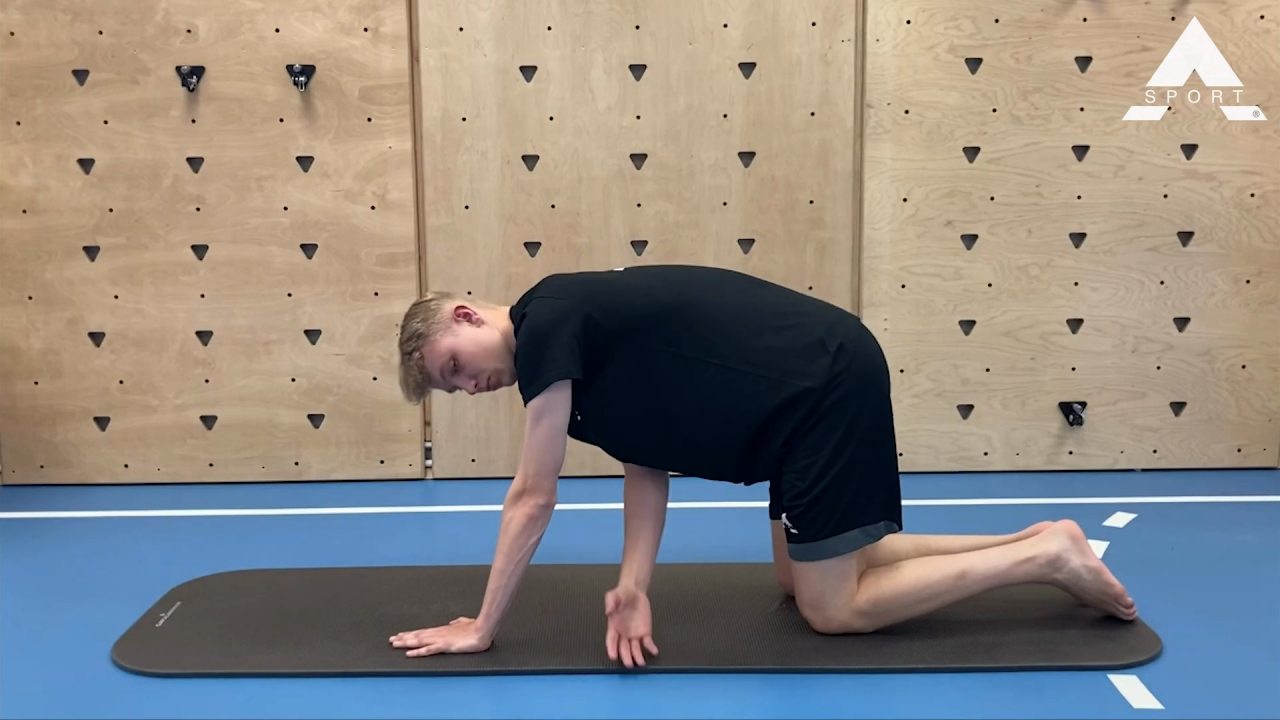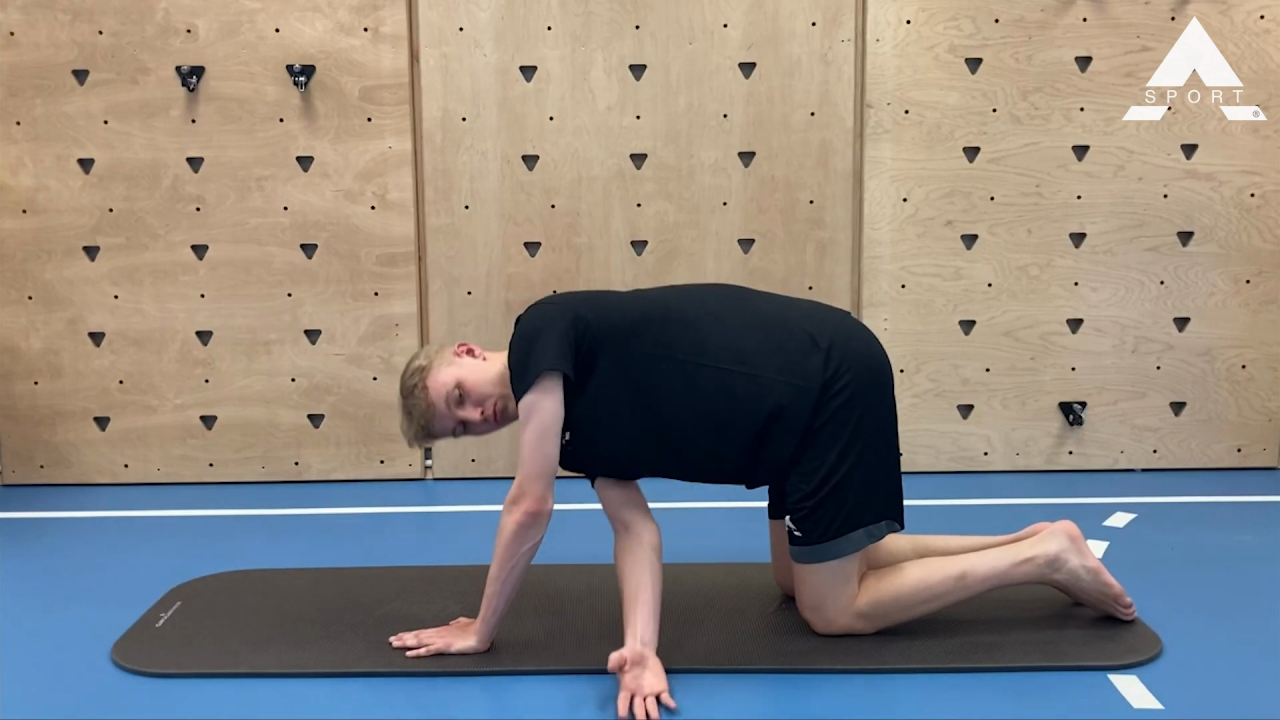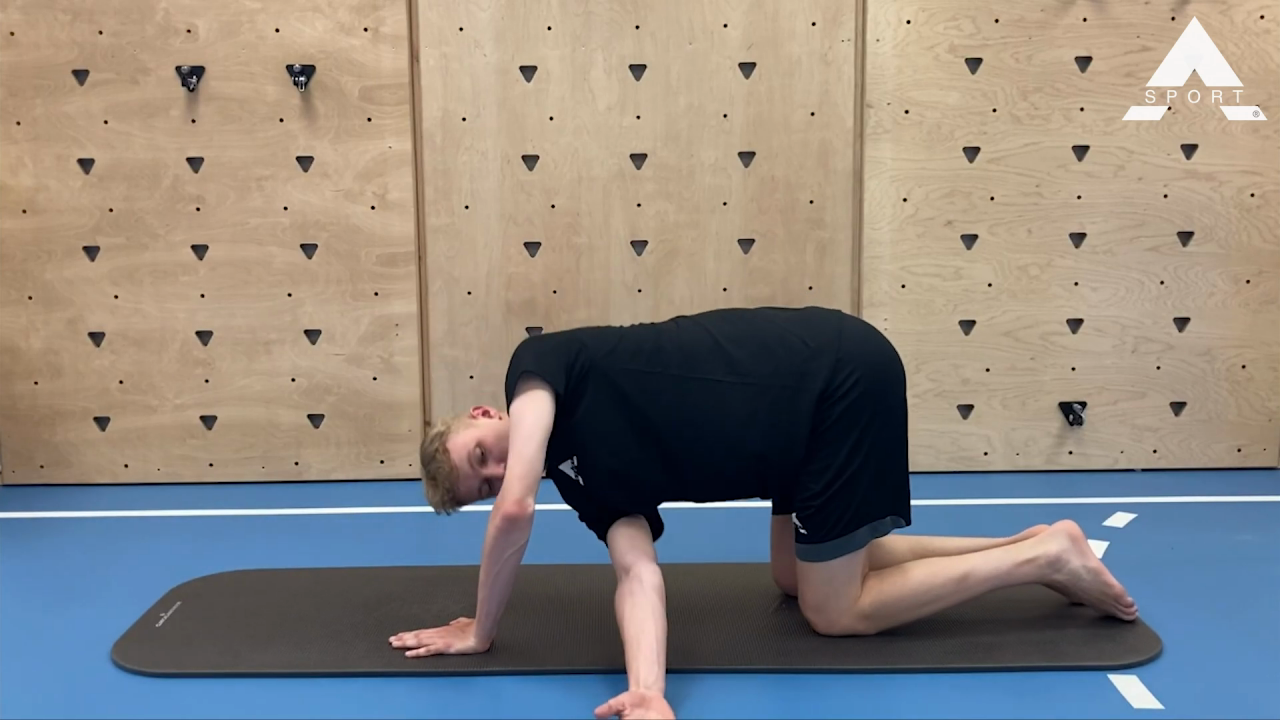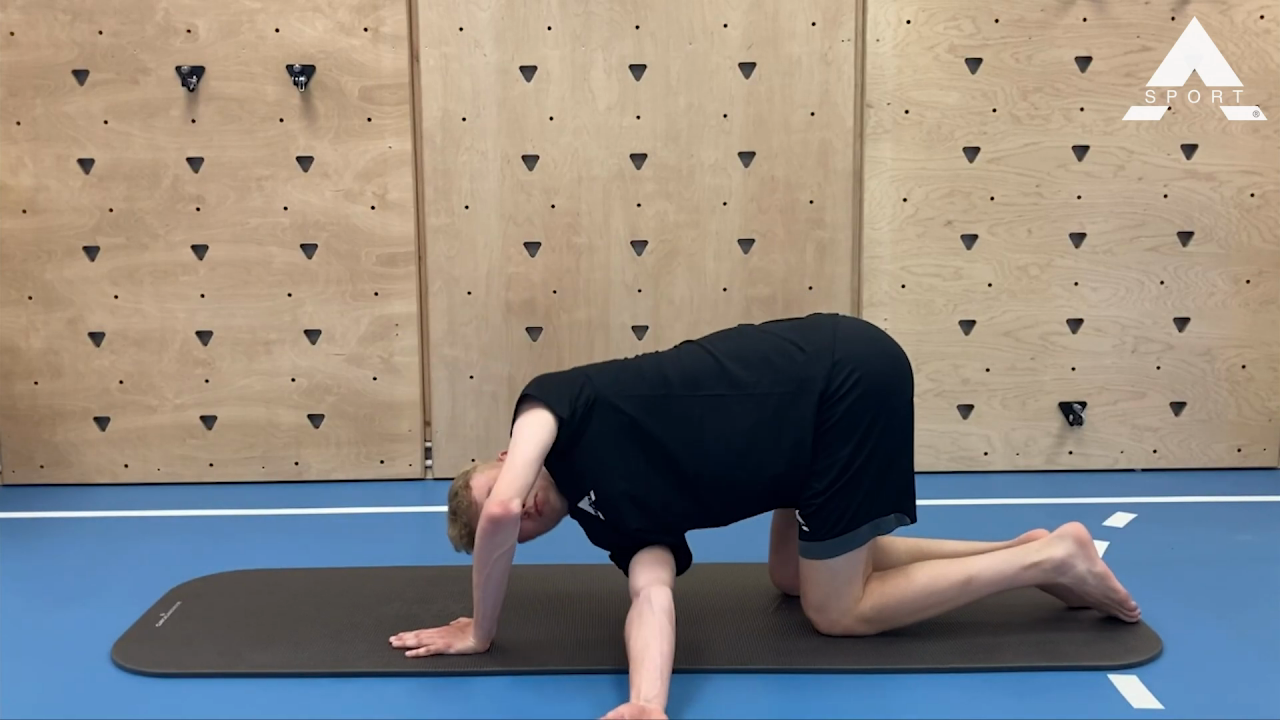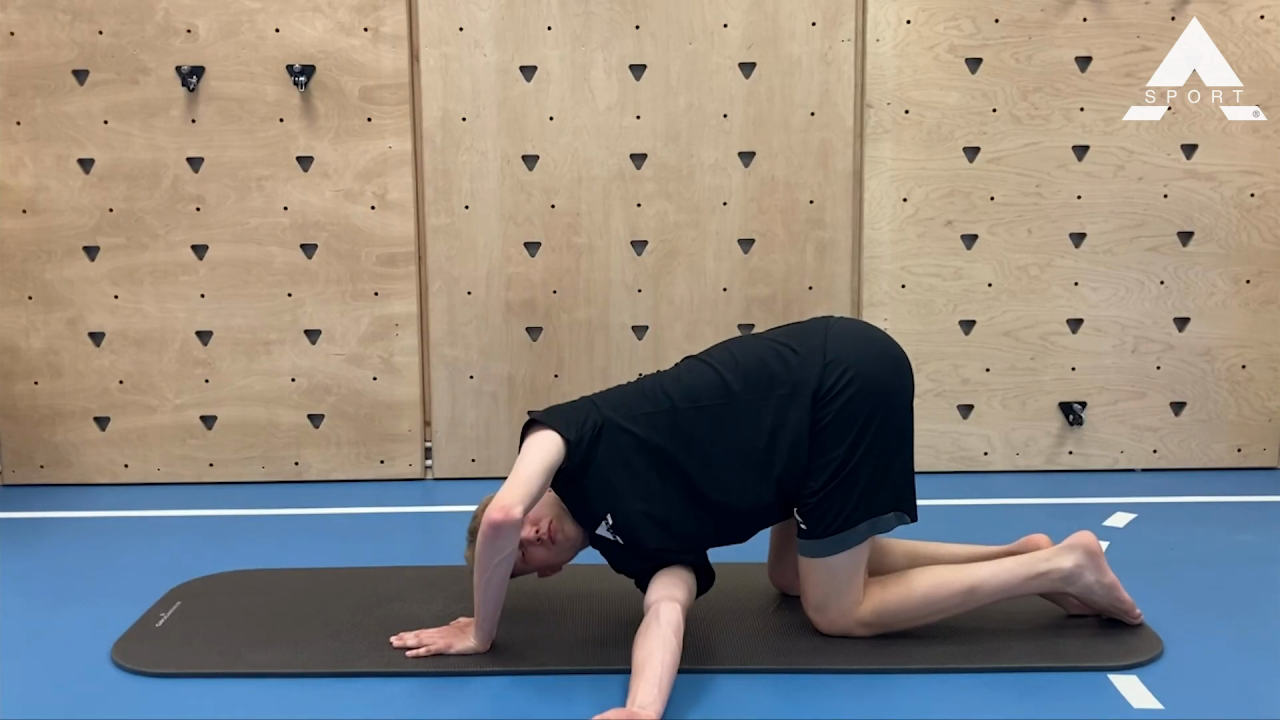
dt=0.3s
person 1, frame 1
left shoulder: (546, 325)
right shoulder: (575, 338)
left elbow: (531, 498)
right elbow: (647, 464)
left wrist: (481, 628)
right wrist: (632, 588)
left hip: (826, 387)
right hip: (825, 376)
left knee: (832, 607)
right knee: (802, 572)
left ankle: (1045, 557)
right ankle: (1031, 541)
person 1, frame 2
left shoulder: (541, 332)
right shoulder: (572, 427)
left elbow: (530, 506)
right elbow: (636, 527)
left wrist: (480, 631)
right wrist: (640, 647)
left hip: (833, 379)
right hip: (822, 381)
left knee: (833, 609)
right knee: (799, 576)
left ankle: (1044, 556)
right ankle: (1024, 543)
person 1, frame 3
left shoulder: (537, 367)
right shoulder: (590, 477)
left elbow: (516, 513)
right elbow: (639, 572)
left wrist: (479, 631)
left hip: (843, 377)
right hip: (831, 379)
left knee: (834, 611)
right knee: (798, 575)
left ankle: (1045, 558)
right ankle: (1027, 545)
person 1, frame 4
left shoulder: (549, 404)
right shoulder: (618, 515)
left elbow: (500, 511)
right elbow: (653, 595)
left wrist: (480, 632)
left hip: (849, 379)
right hip: (838, 380)
left knee: (839, 610)
right knee: (797, 576)
left ankle: (1052, 558)
right ankle: (1018, 551)
person 1, frame 5
left shoulder: (560, 434)
right shoulder: (637, 538)
left elbow: (498, 514)
right elbow: (667, 612)
left wrist: (482, 631)
left hip: (844, 377)
right hip: (839, 377)
left knee: (838, 611)
right knee: (794, 577)
left ankle: (1057, 566)
right ankle: (1021, 555)
